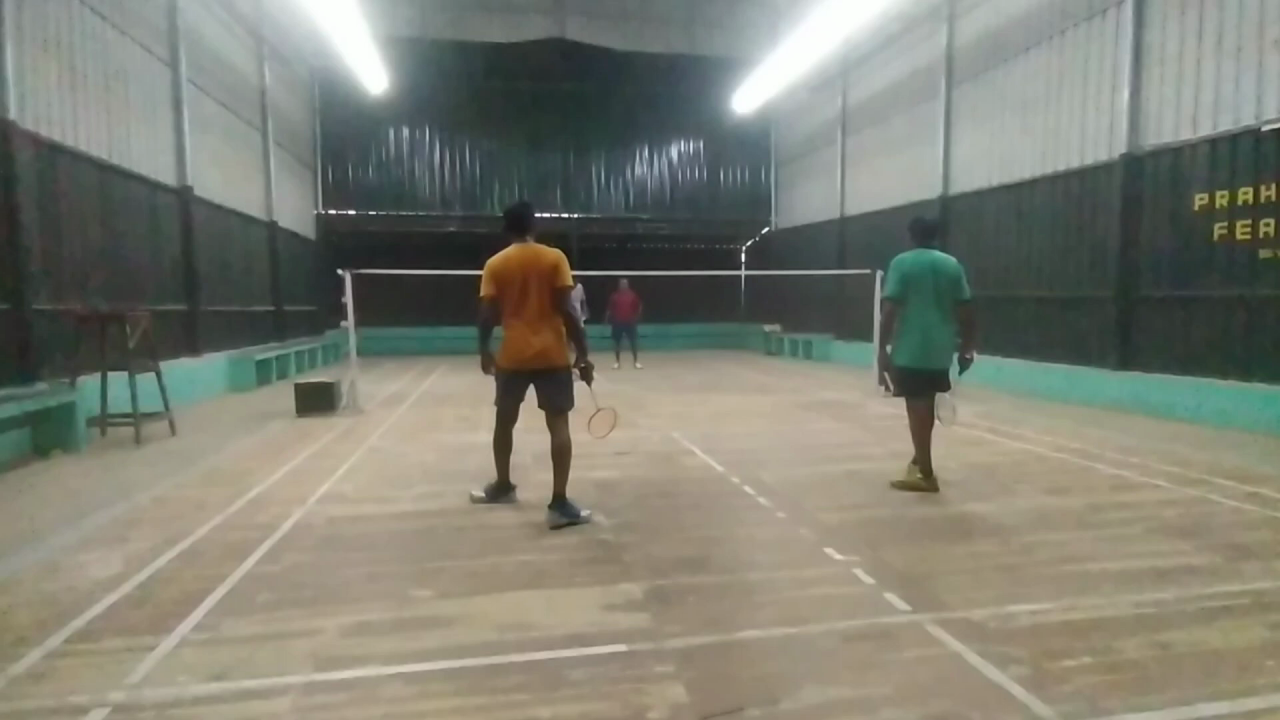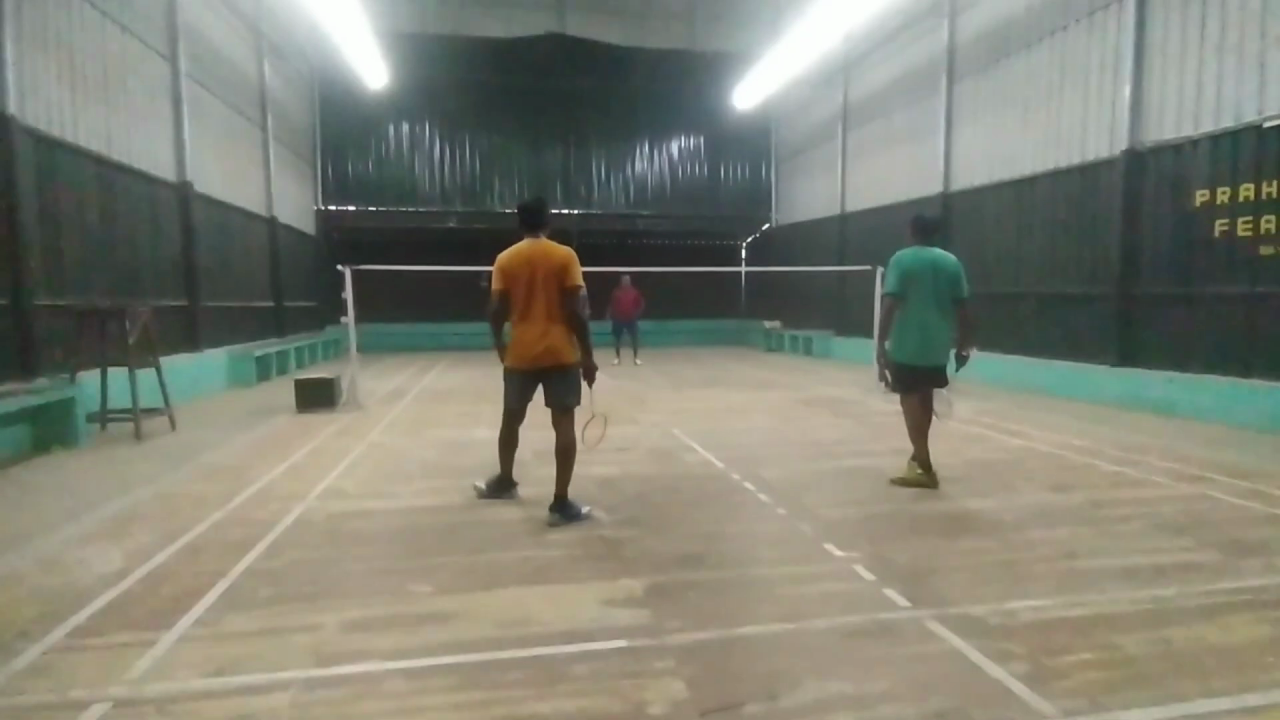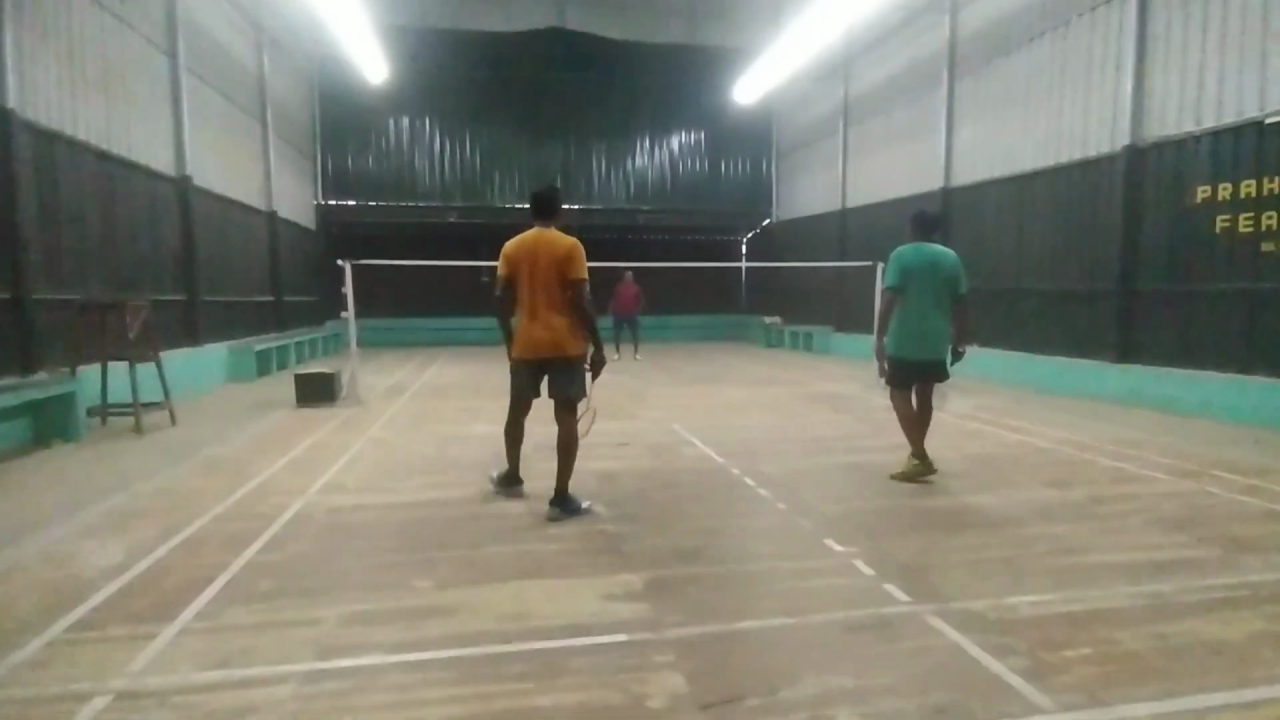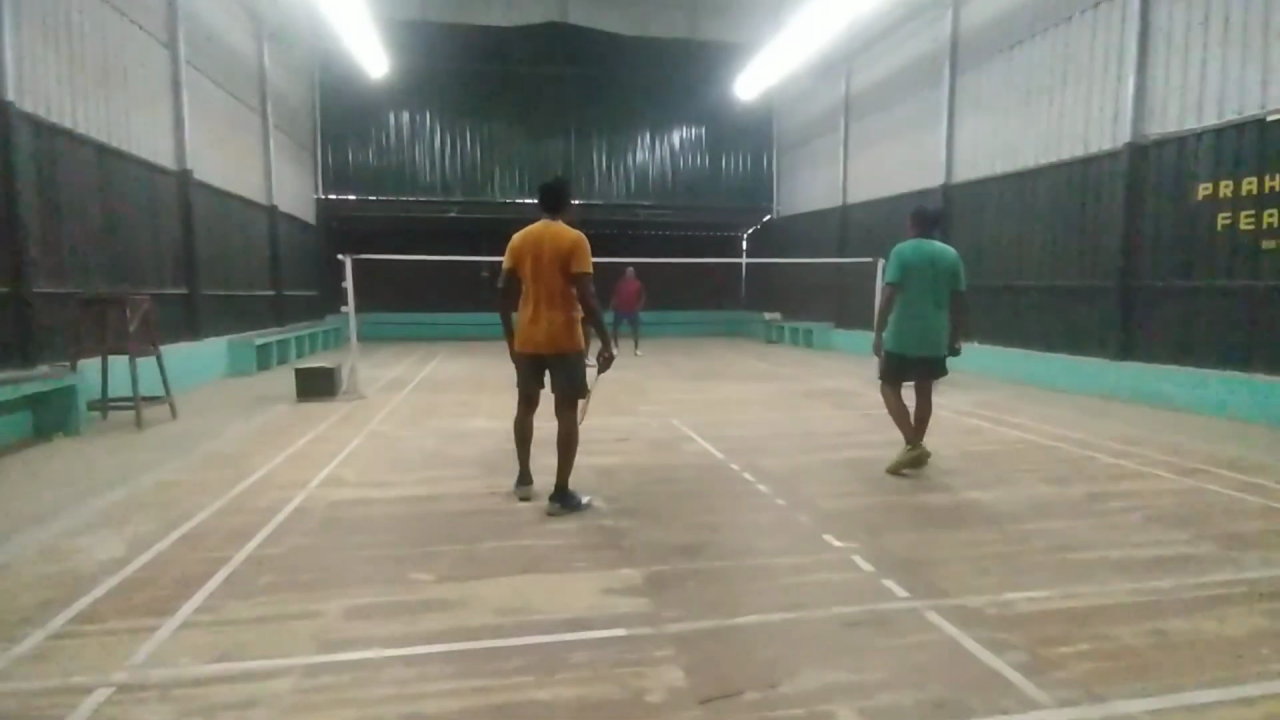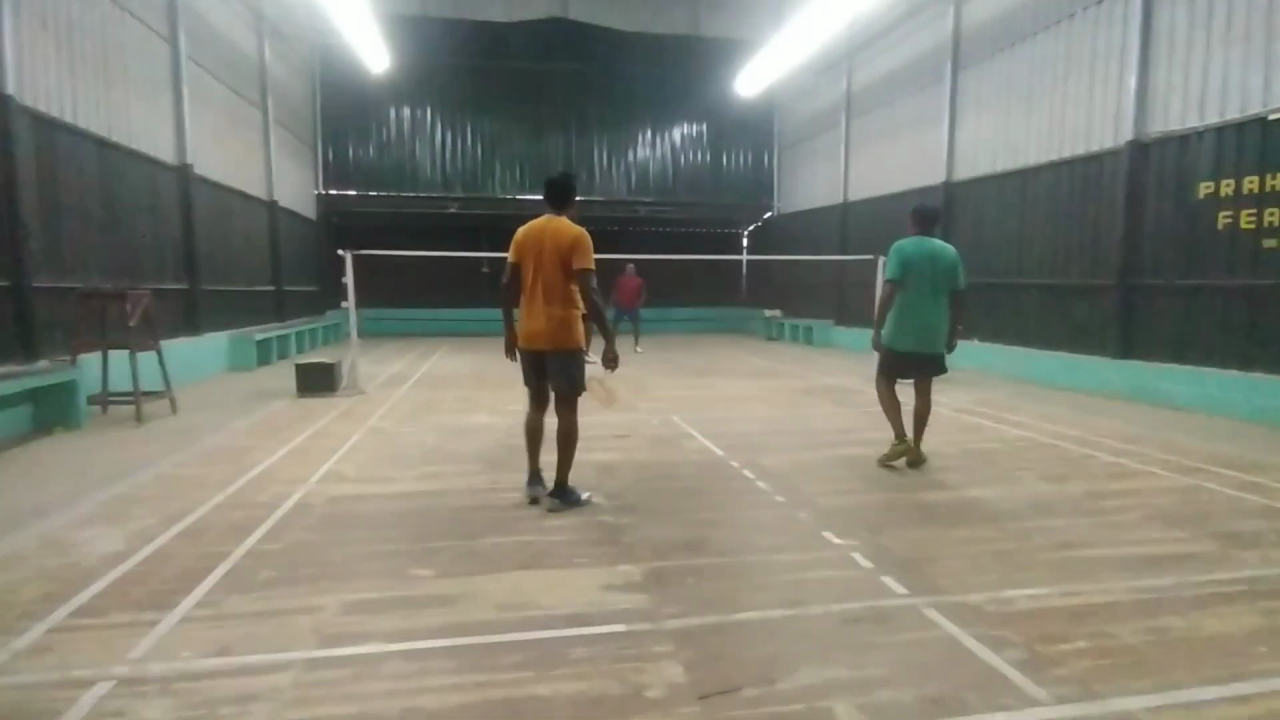
dt=0.1s
person 1, frame 1
left shoulder: (495, 265)
right shoulder: (554, 259)
left elbow: (487, 316)
right elbow: (567, 311)
left wrist: (484, 352)
right wrist: (582, 355)
left hip: (511, 357)
right hip: (552, 356)
left knee: (504, 422)
right knee: (559, 426)
left ankle: (503, 486)
right ankle: (559, 504)
person 1, frame 2
left shoulder: (505, 260)
right shoulder: (565, 256)
left elbow: (497, 311)
right elbow: (577, 311)
left wrist: (500, 344)
right wrist: (587, 355)
left hip: (521, 354)
right hip: (560, 354)
left knee: (511, 419)
right knee: (564, 425)
left ankle: (504, 481)
right ankle: (560, 503)
person 1, frame 3
left shoulder: (512, 247)
right shoulder: (570, 246)
left elbow: (501, 300)
right elbow: (581, 302)
left wrist: (510, 338)
right wrist: (597, 347)
left hip: (525, 346)
right hip: (564, 346)
left knee: (517, 411)
right knee: (567, 418)
left ankle: (512, 476)
right ankle: (560, 499)
person 1, frame 4
left shoulder: (519, 240)
right shoulder: (575, 240)
left elbow: (504, 292)
right elbow: (586, 297)
left wrist: (510, 334)
right wrist: (605, 342)
left hip: (527, 340)
right hip: (565, 341)
left knee: (526, 407)
right knee: (567, 414)
left ankle: (524, 478)
right ankle: (561, 494)
person 1, frame 5
left shoulder: (523, 233)
right shoulder: (576, 236)
left elbow: (508, 286)
right elbow: (588, 293)
left wrist: (510, 329)
right wrist: (609, 341)
left hip: (529, 336)
right hip: (563, 336)
left knee: (536, 406)
right knee: (566, 410)
left ankle: (534, 479)
right ankle: (560, 490)
person 2, frame 1
left shoulder: (901, 263)
right shoulder: (952, 265)
left elbow: (890, 309)
right elbow: (965, 310)
left wrist: (883, 349)
right wrist: (967, 347)
left hip: (909, 349)
right hip: (940, 349)
left knee: (917, 408)
right knee: (926, 406)
left ankle: (926, 474)
right ankle: (918, 462)
person 2, frame 2
left shoulder: (901, 259)
right shoulder: (951, 262)
left elbow: (889, 305)
right elbow: (962, 309)
left wrist: (881, 344)
right wrist: (963, 345)
left hip: (907, 345)
right hip: (937, 345)
left knee: (911, 404)
right knee: (924, 402)
left ankle: (925, 470)
right ankle: (918, 458)
person 2, frame 3
left shoulder: (901, 255)
right shoulder: (951, 258)
left elbow: (889, 299)
right elbow: (960, 304)
left wrist: (880, 338)
right wrist: (959, 342)
left hip: (904, 341)
right hip: (936, 342)
left knee: (901, 397)
right knee: (924, 396)
left ankle: (920, 457)
right ankle: (918, 455)
person 2, frame 4
left shoulder: (902, 252)
right shoulder: (951, 255)
left elbow: (889, 295)
right elbow: (958, 301)
left wrist: (878, 333)
right wrist: (955, 337)
left hip: (902, 337)
right hip: (934, 338)
left knee: (890, 389)
right knee: (924, 392)
left ankle: (914, 446)
right ankle: (915, 446)
person 2, frame 5
left shoulder: (901, 248)
right shoulder: (950, 253)
left elbow: (889, 292)
right elbow: (957, 298)
left wrist: (877, 329)
right wrist: (952, 333)
left hip: (900, 333)
right hip: (933, 335)
left knee: (884, 384)
right knee: (923, 390)
left ankle: (902, 441)
right ankle: (916, 448)
